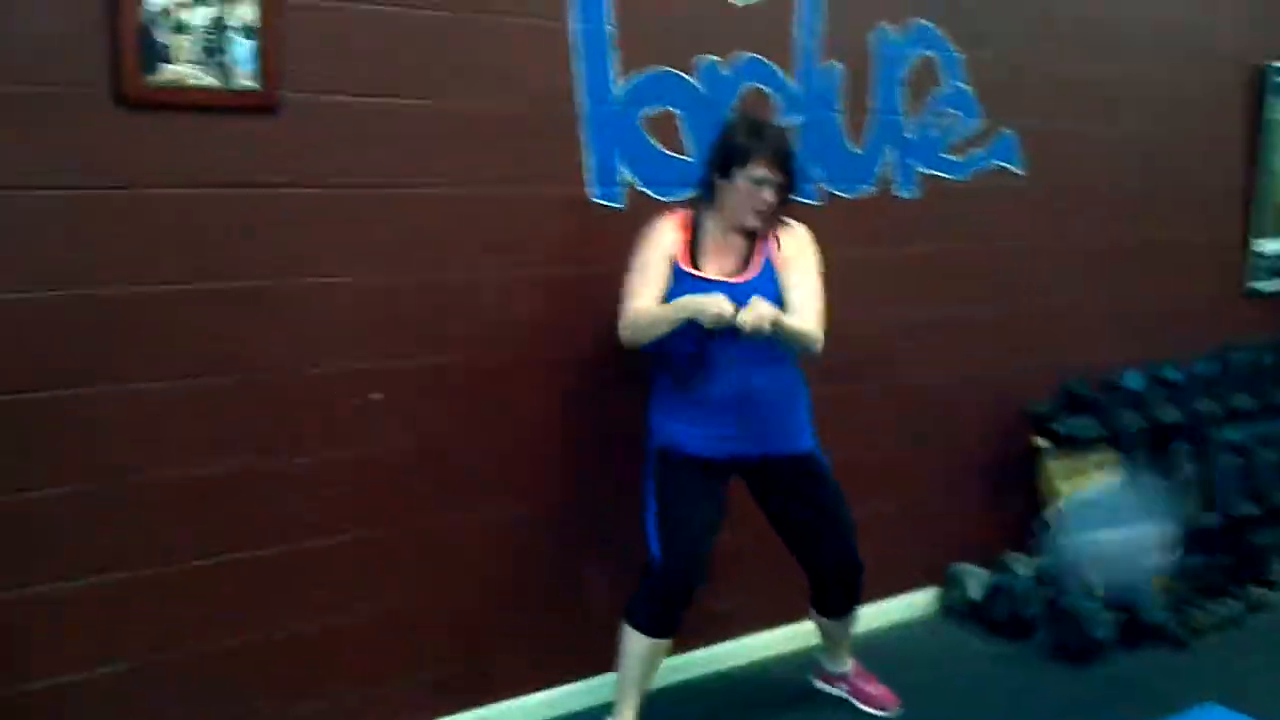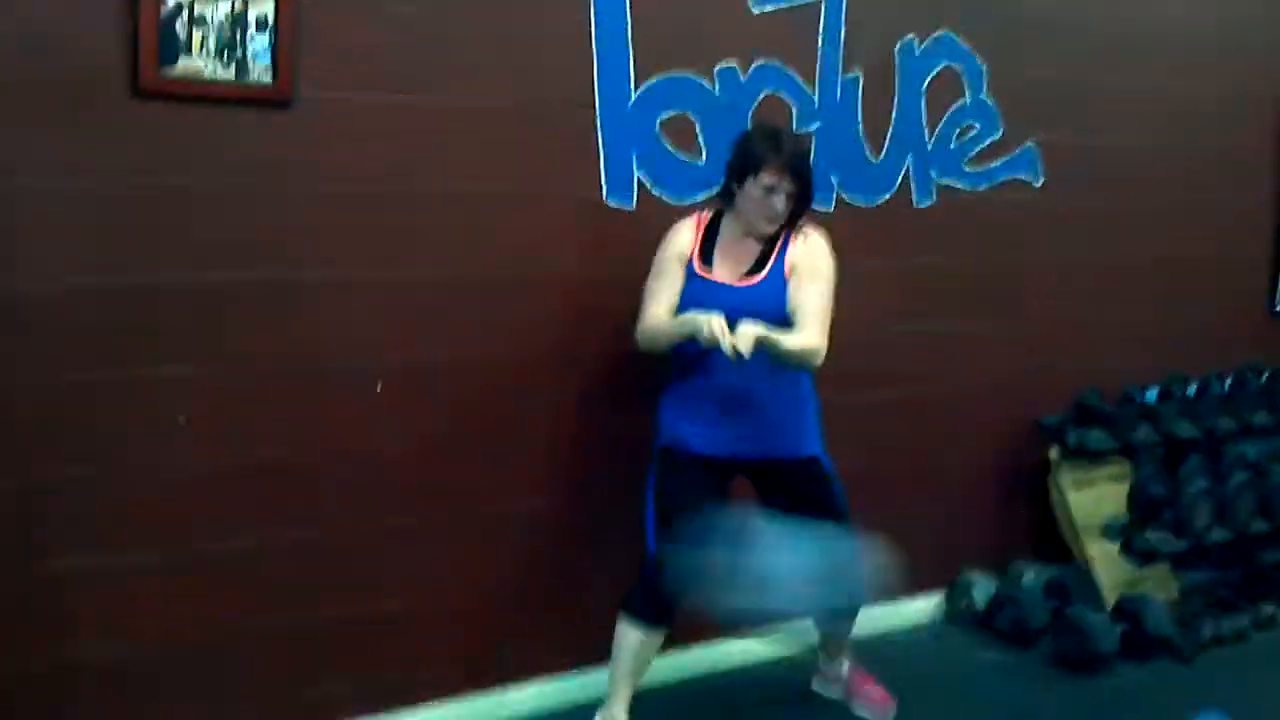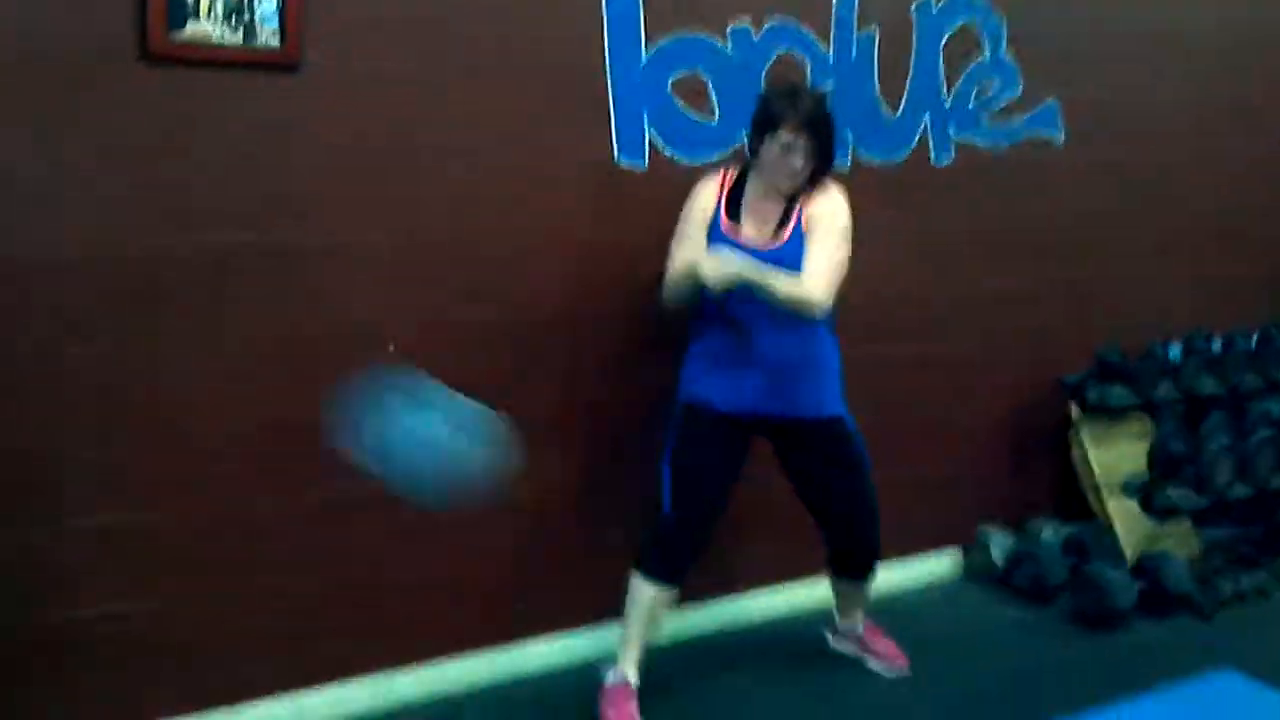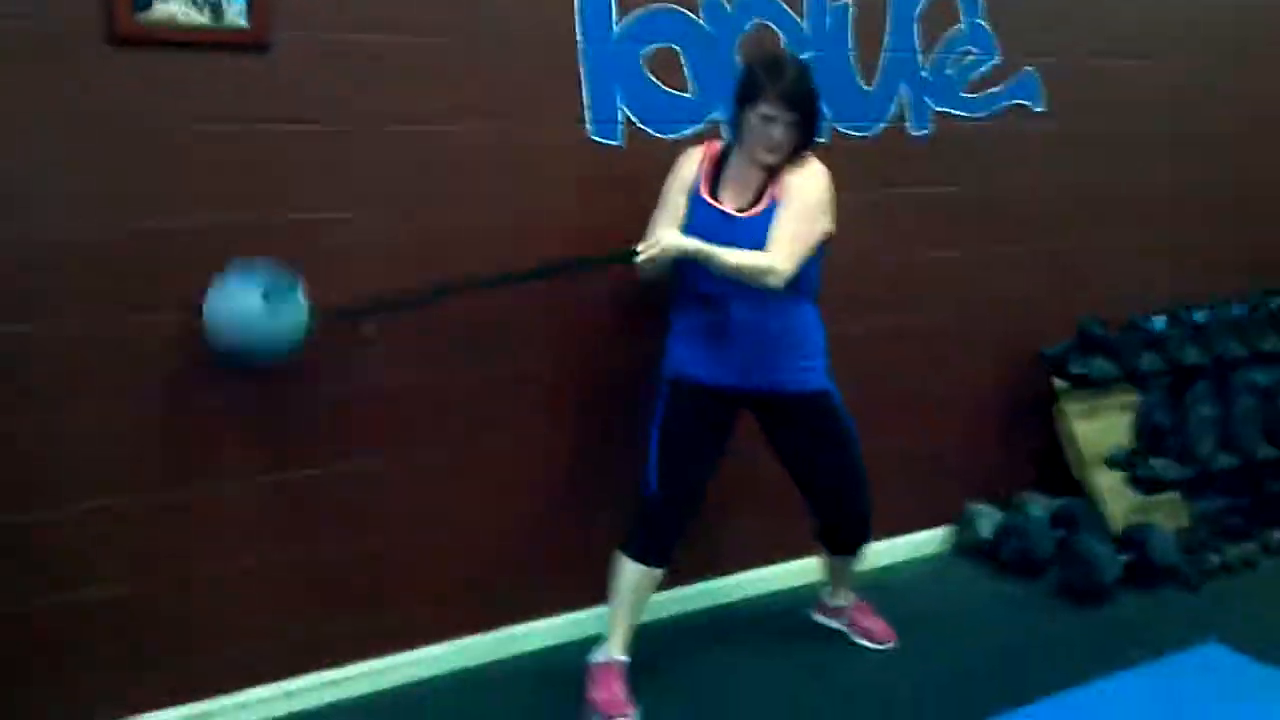
dt=0.1s
person 1, frame 1
left shoulder: (790, 239)
right shoulder: (669, 234)
left elbow: (810, 333)
right elbow: (632, 329)
left wrist: (772, 319)
right wrist: (693, 306)
left hip: (779, 436)
right hip: (688, 439)
left knee: (839, 562)
right knee: (670, 576)
left ankle: (838, 668)
person 1, frame 2
left shoulder: (807, 246)
right shoulder: (688, 236)
left elbow: (814, 350)
right elbow: (647, 334)
left wrist: (764, 337)
right wrist: (694, 323)
left hip: (785, 439)
right hip: (695, 437)
right knee: (663, 574)
person 1, frame 3
left shoulder: (828, 204)
right shoulder: (713, 193)
left elbow: (815, 299)
right elbow: (673, 291)
left wrist: (746, 272)
right wrist: (701, 273)
left hip: (807, 397)
right hip: (716, 392)
left knee: (858, 529)
right knee: (679, 531)
left ankle: (851, 626)
person 1, frame 4
left shoulder: (808, 177)
right shoulder: (696, 164)
left elbow: (774, 269)
right elbow: (652, 263)
left wrist: (695, 247)
right wrist: (662, 247)
left hip: (791, 372)
right hip: (700, 367)
left knee: (848, 505)
right knee: (663, 510)
left ankle: (838, 602)
right ankle: (611, 656)
